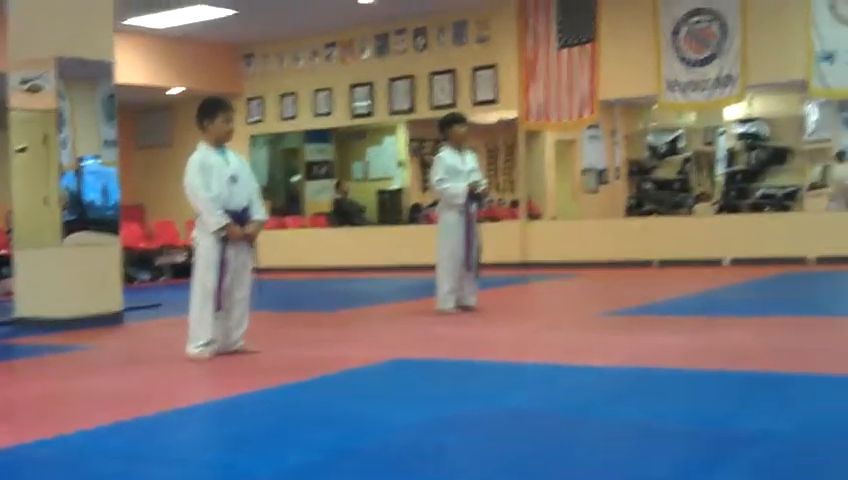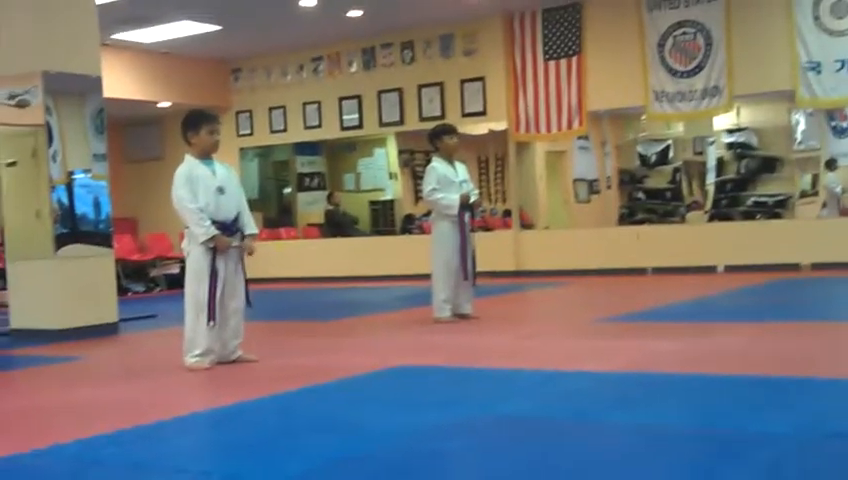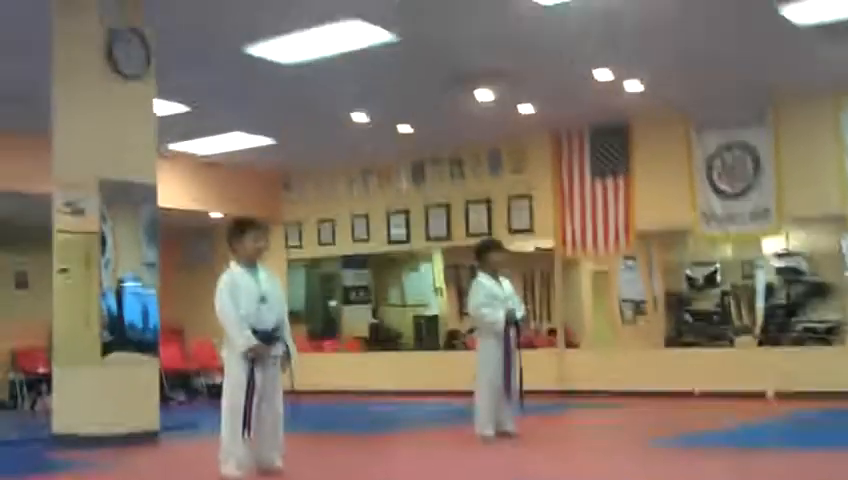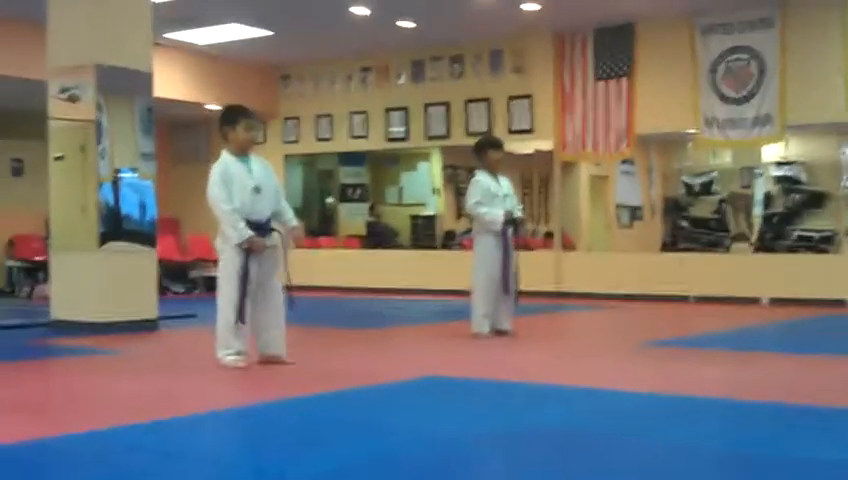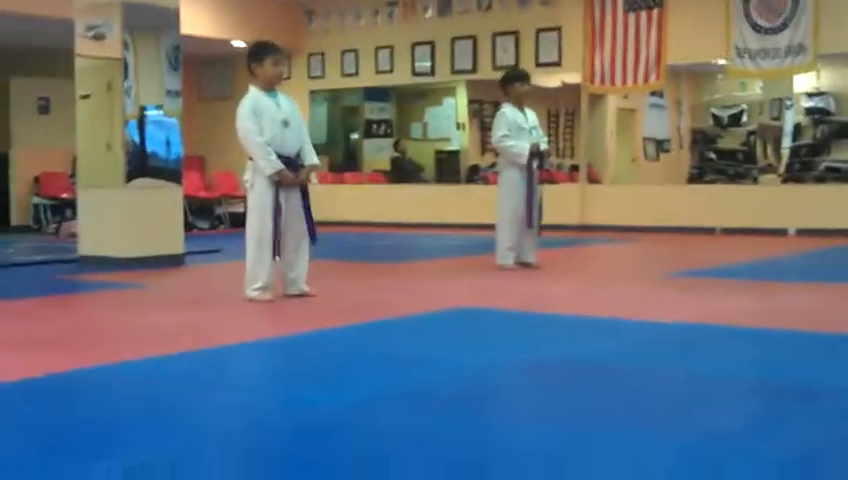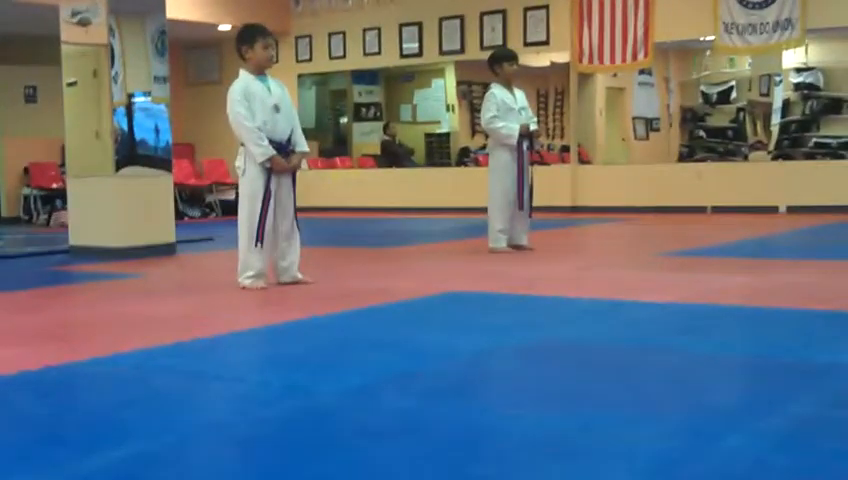
dt=0.4s
person 1, frame 1
left shoulder: (237, 159)
right shoulder: (198, 160)
left elbow: (252, 191)
right elbow: (201, 198)
left wrist: (256, 221)
right wrist: (226, 226)
left hip: (242, 232)
right hip: (214, 233)
left knee: (238, 289)
right knee: (208, 288)
left ankle: (232, 340)
right ankle: (201, 344)
person 1, frame 2
left shoulder: (226, 171)
right shoulder: (185, 172)
left elbow: (240, 203)
right elbow: (188, 209)
left wrist: (249, 235)
right wrist: (213, 236)
left hip: (232, 241)
right hip: (204, 244)
left knee: (233, 299)
right knee: (202, 300)
left ankle: (230, 350)
right ankle: (198, 354)
person 1, frame 3
left shoulder: (269, 279)
right shoulder: (230, 279)
left elbow: (281, 314)
right elbow: (229, 317)
left wrist: (286, 348)
right wrist: (251, 346)
left hip: (271, 351)
right hip: (243, 354)
left knee: (271, 408)
right knee: (238, 408)
person 1, frame 4
left shoulder: (263, 166)
right shoulder: (221, 169)
left elbow: (277, 199)
right elbow: (222, 208)
left wrist: (291, 224)
right wrist: (247, 238)
left hip: (267, 240)
right hip: (237, 243)
left knee: (271, 296)
right knee: (234, 298)
left ankle: (271, 350)
right ankle: (231, 352)
person 1, frame 5
left shoulder: (288, 102)
right shoulder: (249, 104)
left elbow: (302, 135)
right elbow: (254, 142)
left wrist: (308, 165)
right wrist: (278, 171)
left hip: (294, 175)
right hip: (265, 176)
left knee: (296, 231)
right knee: (262, 231)
left ankle: (295, 284)
right ankle: (257, 286)
person 1, frame 6
left shoulder: (278, 87)
right shoulder: (240, 88)
left elbow: (292, 120)
right elbow: (245, 127)
left wrist: (298, 152)
right wrist: (271, 157)
left hip: (285, 160)
right hip: (257, 162)
left knee: (286, 218)
right knee: (255, 218)
left ankle: (288, 271)
right ankle: (251, 274)
person 2, frame 1
left shoulder: (470, 157)
right shoulder: (443, 157)
left elbow: (478, 180)
right elbow: (437, 185)
left wrist: (481, 190)
right wrist: (464, 189)
left hip: (469, 211)
right hip: (451, 212)
left knee: (470, 256)
right knee: (450, 257)
left ankle: (466, 299)
right ankle: (446, 302)
person 2, frame 2
left shoulder: (461, 167)
right shoulder: (434, 168)
left elbow: (470, 190)
right elbow: (429, 195)
left wrist: (473, 200)
right wrist: (457, 201)
left hip: (462, 221)
right hip: (445, 222)
left knee: (465, 265)
right knee: (446, 266)
left ankle: (462, 307)
right ankle: (442, 311)
person 2, frame 3
left shoulder: (506, 284)
right shoulder: (480, 283)
left elbow: (517, 305)
right elbow: (476, 310)
left wrist: (519, 316)
right wrist: (502, 318)
left hip: (507, 338)
right hip: (490, 338)
left knee: (509, 382)
right knee: (489, 382)
left ankle: (505, 424)
right ankle: (485, 428)
person 2, frame 4
left shoulder: (505, 181)
right shoulder: (478, 181)
left elbow: (514, 206)
right elbow: (472, 207)
left wrist: (516, 216)
right wrist: (499, 217)
left hip: (505, 236)
right hip: (487, 236)
left knee: (506, 280)
right knee: (486, 280)
left ankle: (501, 323)
right ankle: (481, 326)
person 2, frame 5
left shoulder: (531, 114)
right shoulder: (504, 114)
left elbow: (540, 138)
right elbow: (499, 141)
left wrist: (542, 149)
right wrist: (526, 150)
left hip: (530, 169)
right hip: (512, 169)
left knee: (531, 212)
right knee: (511, 213)
left ankle: (526, 256)
right ankle: (506, 258)
person 2, frame 6
left shoulder: (520, 94)
right shoulder: (493, 94)
left elbow: (530, 118)
right elbow: (488, 122)
left wrist: (532, 129)
right wrist: (516, 130)
left hip: (521, 150)
right hip: (502, 150)
left knee: (522, 195)
right knee: (502, 195)
left ankle: (518, 238)
right ankle: (498, 241)
